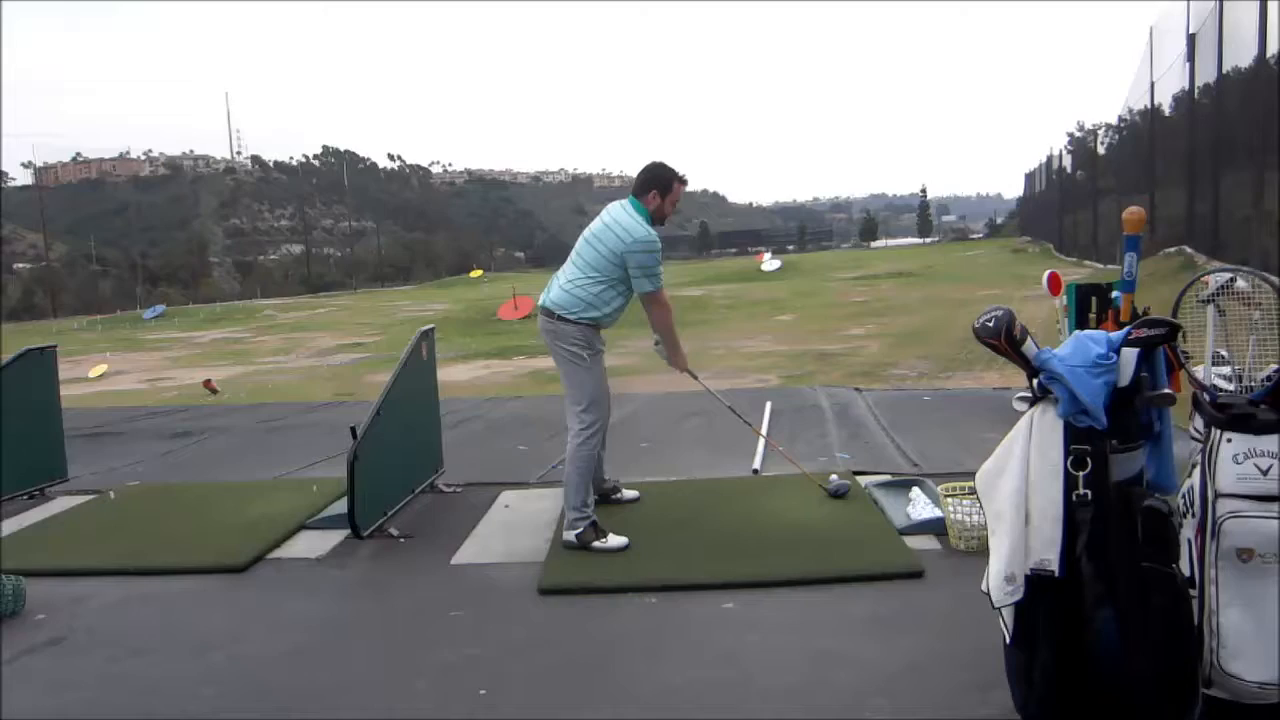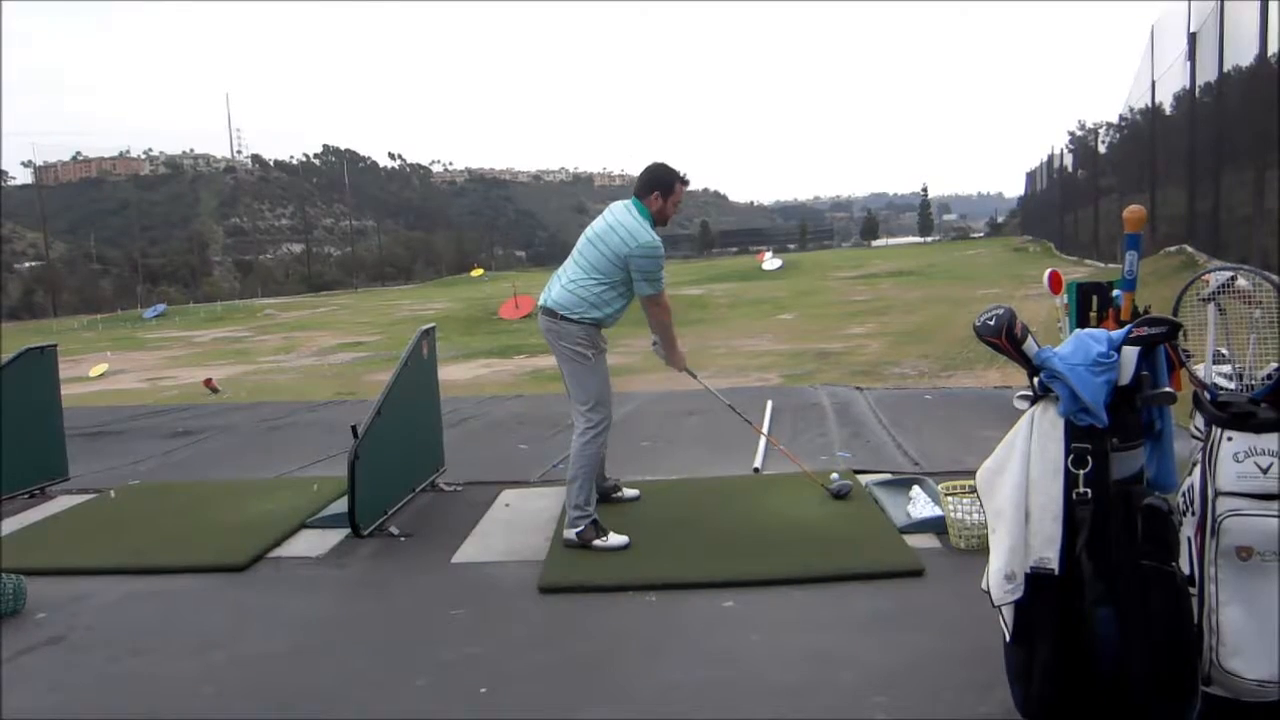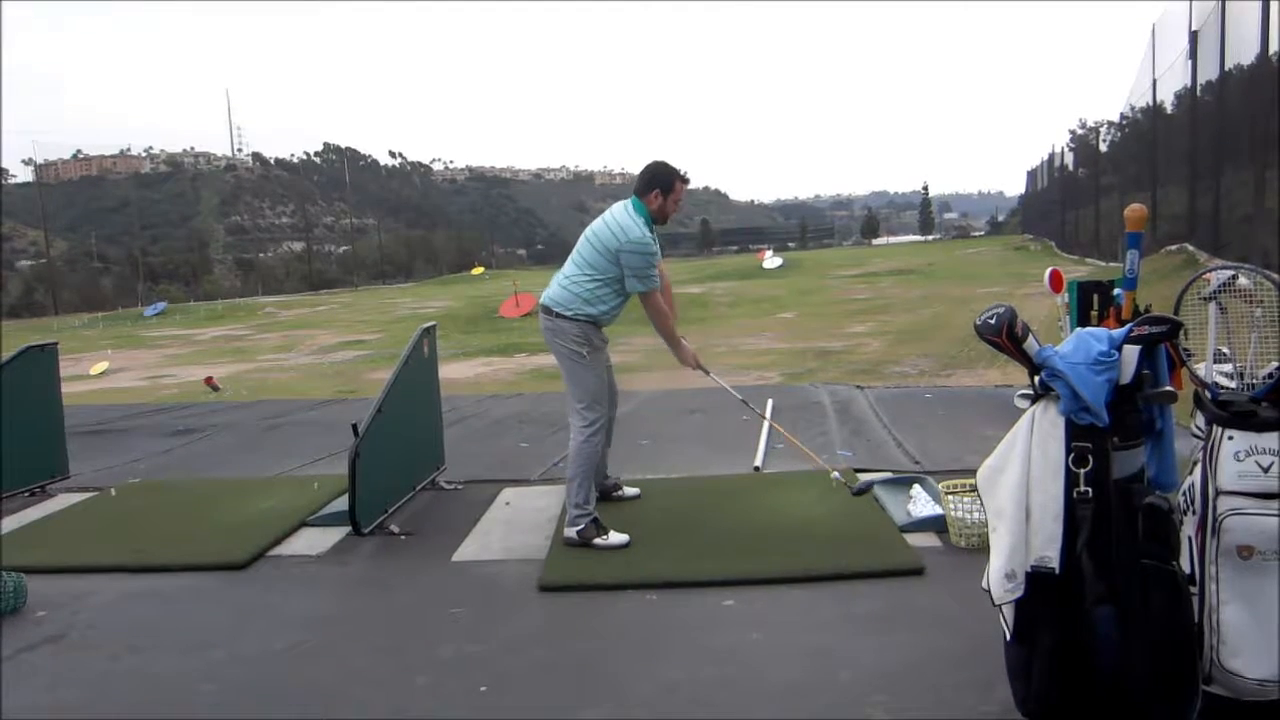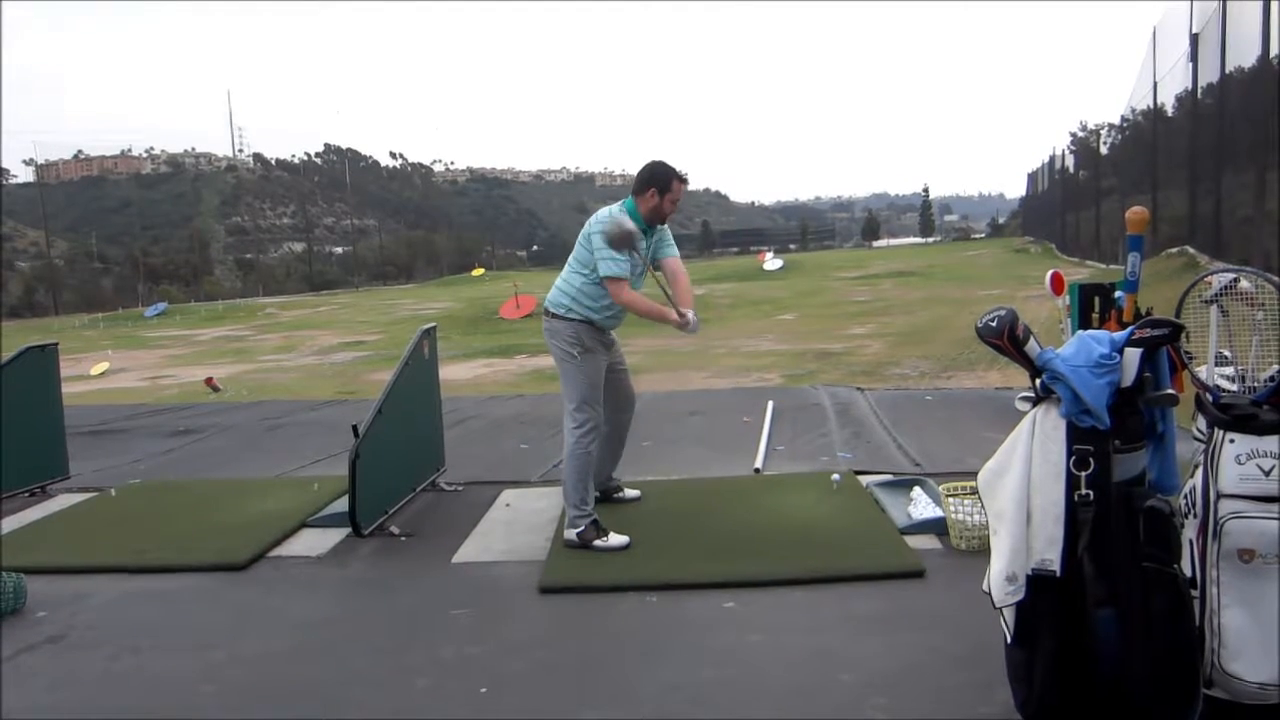
dt=0.7s
person 1, frame 1
left shoulder: (619, 211)
right shoulder: (642, 237)
left elbow: (649, 296)
right elbow: (656, 303)
left wrist: (661, 337)
right wrist: (675, 351)
left hip: (565, 316)
right hip: (571, 325)
left knee: (598, 407)
right knee: (586, 420)
left ankle: (596, 485)
right ankle: (578, 525)
person 1, frame 2
left shoulder: (620, 210)
right shoulder: (645, 242)
right elbow: (657, 304)
left wrist: (658, 337)
right wrist: (672, 351)
left hip: (559, 313)
right hip: (574, 325)
left knee: (594, 408)
right knee: (593, 419)
left ankle: (597, 484)
right ankle: (579, 523)
person 1, frame 3
left shoulder: (632, 216)
right shoulder: (634, 236)
left elbow: (661, 280)
right elbow: (652, 304)
left wrist: (676, 335)
right wrist: (679, 348)
left hip: (578, 320)
right hip: (571, 324)
left knee: (605, 402)
right knee: (589, 418)
left ankle: (598, 482)
right ankle: (579, 522)
person 1, frame 4
left shoulder: (656, 230)
right shoulder: (610, 223)
left elbow: (676, 273)
right elbow: (620, 294)
left wrist: (687, 311)
right wrist: (671, 317)
left hip: (597, 328)
right hip: (571, 326)
left knee: (621, 403)
right knee: (586, 420)
left ankle: (601, 483)
right ankle: (579, 524)
